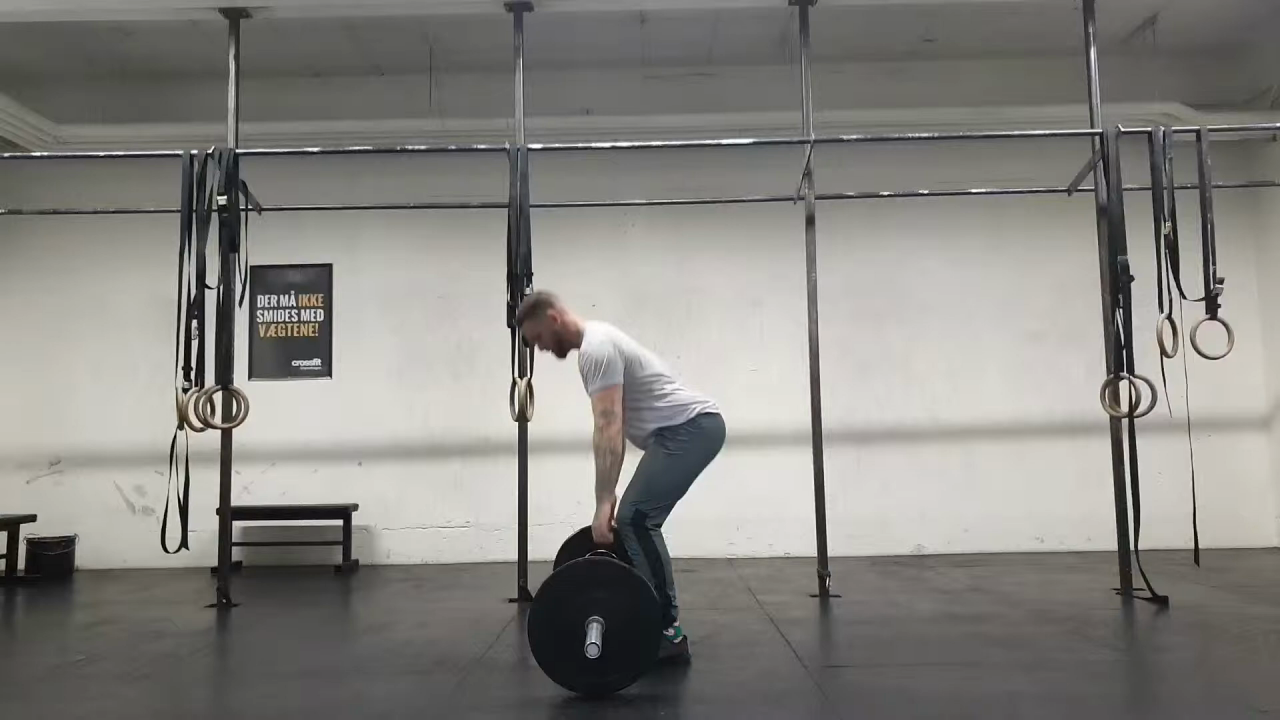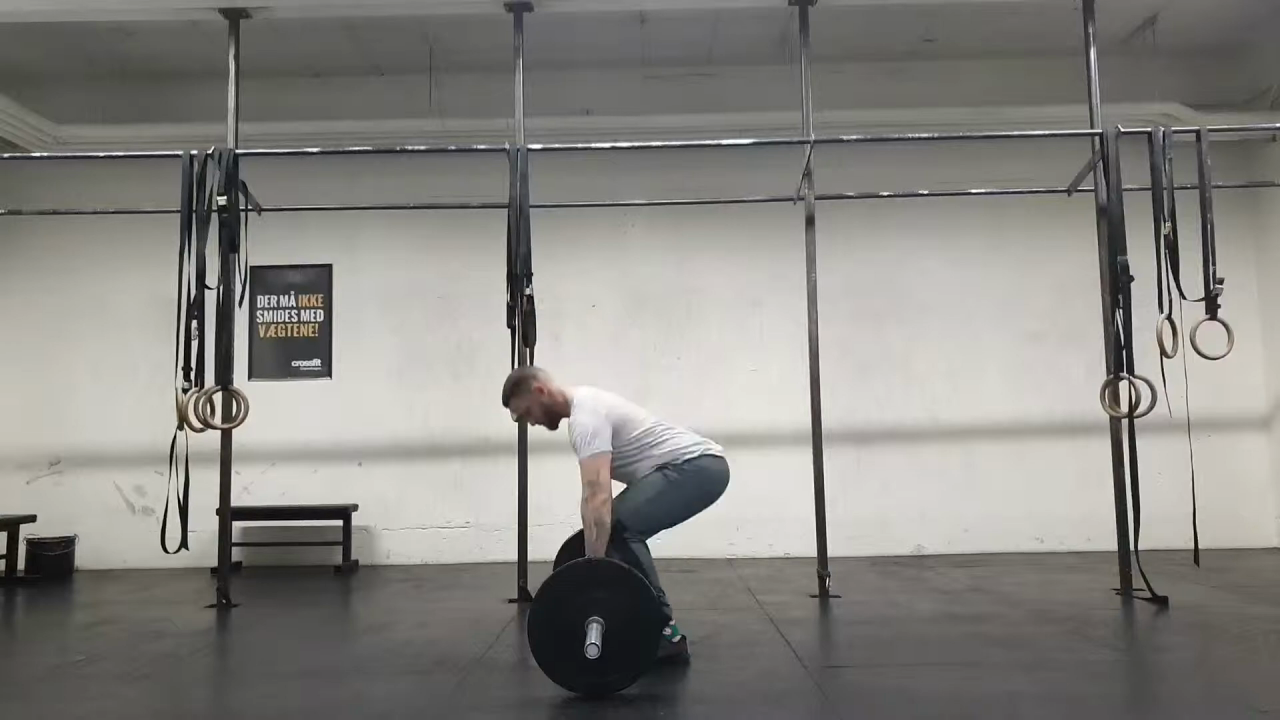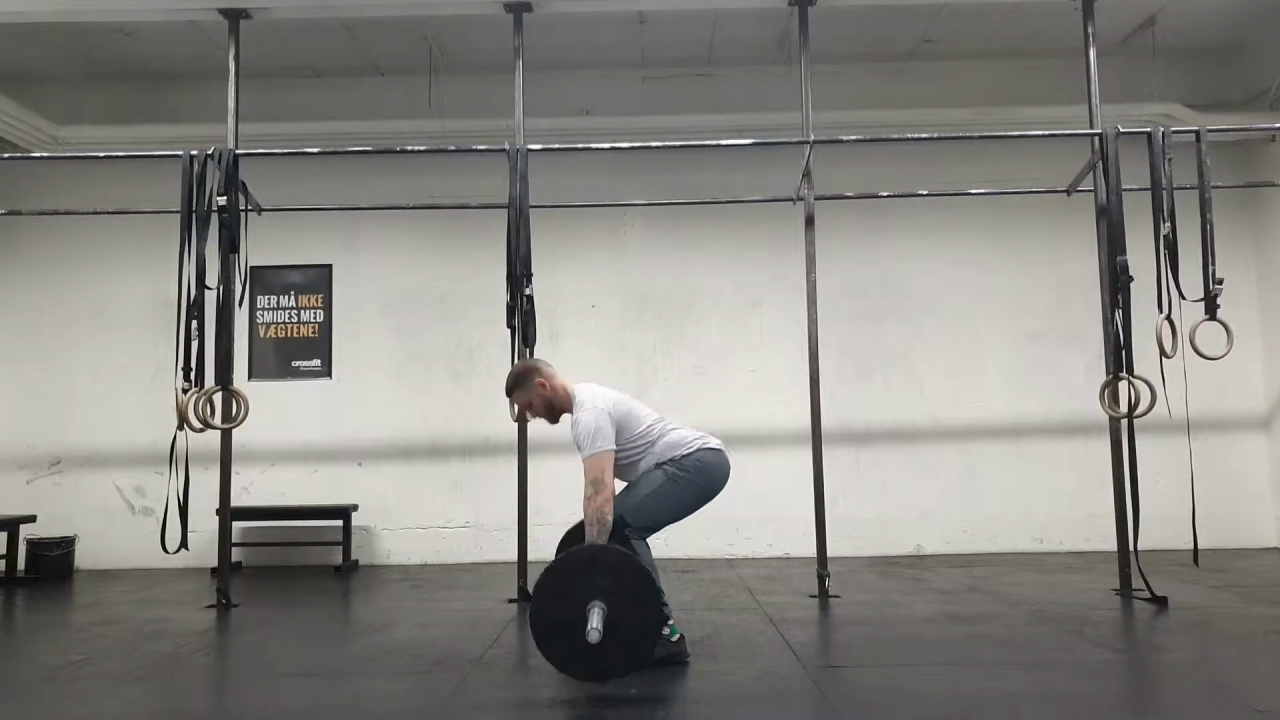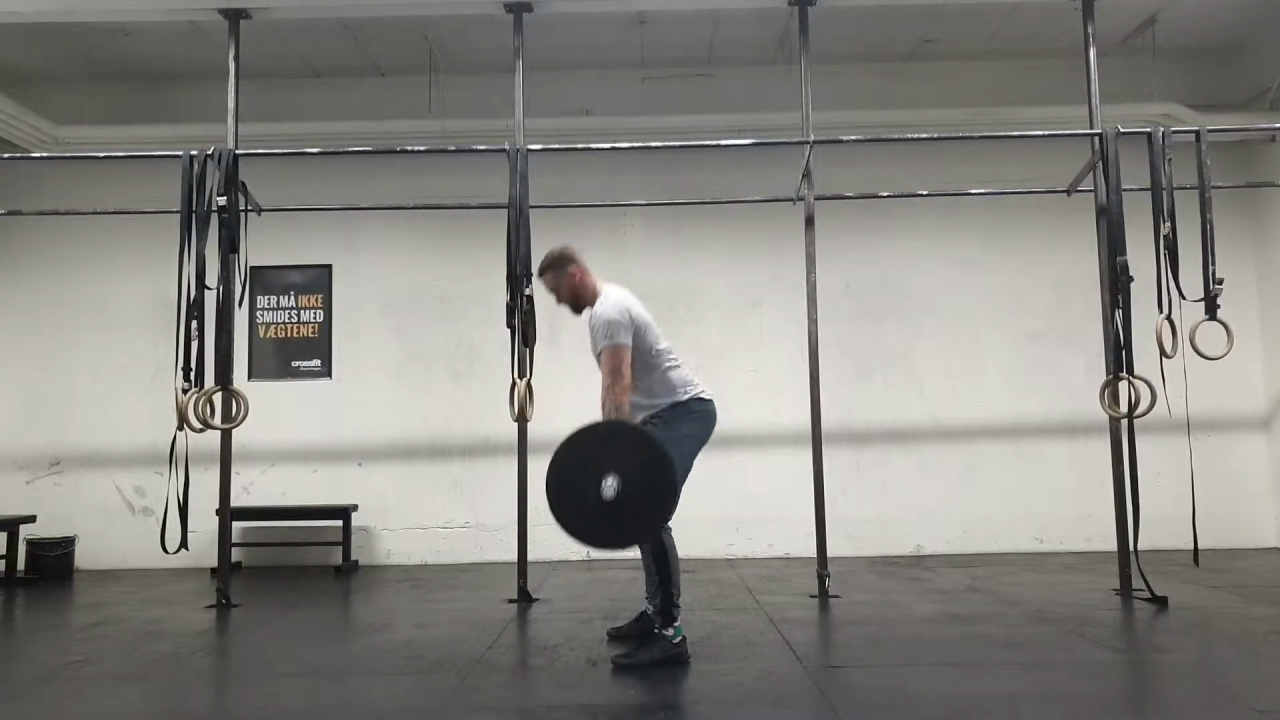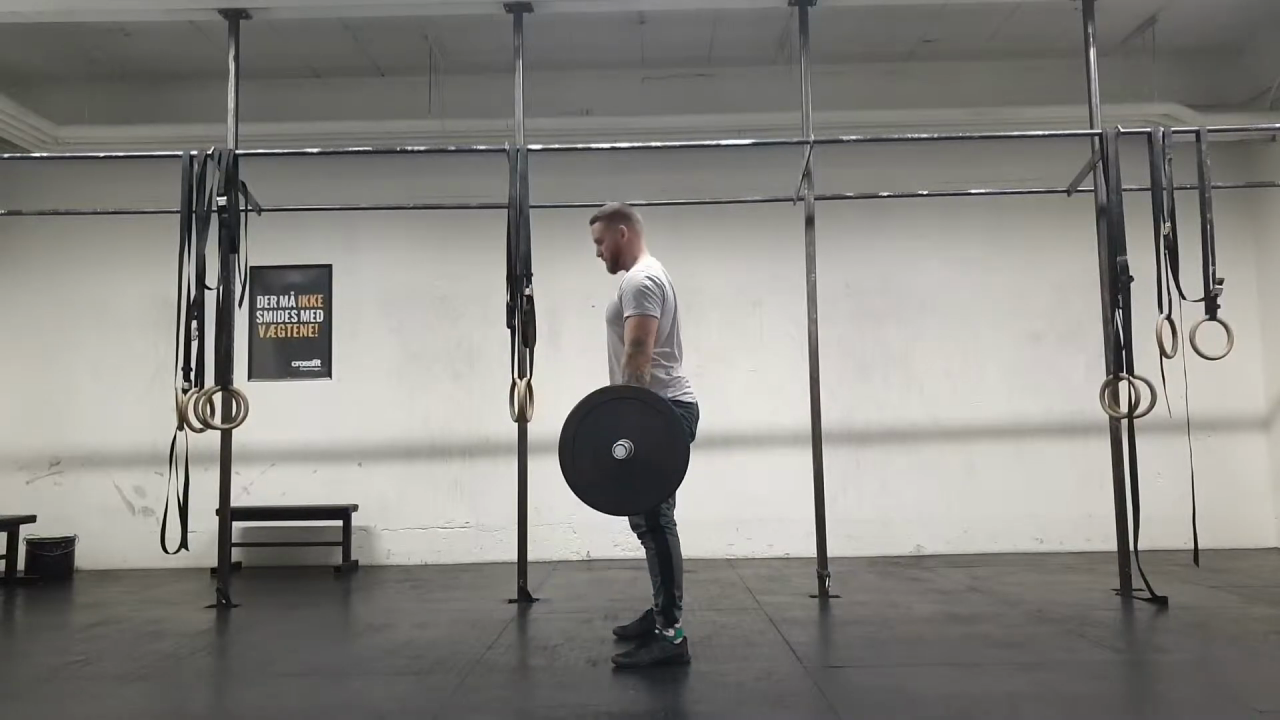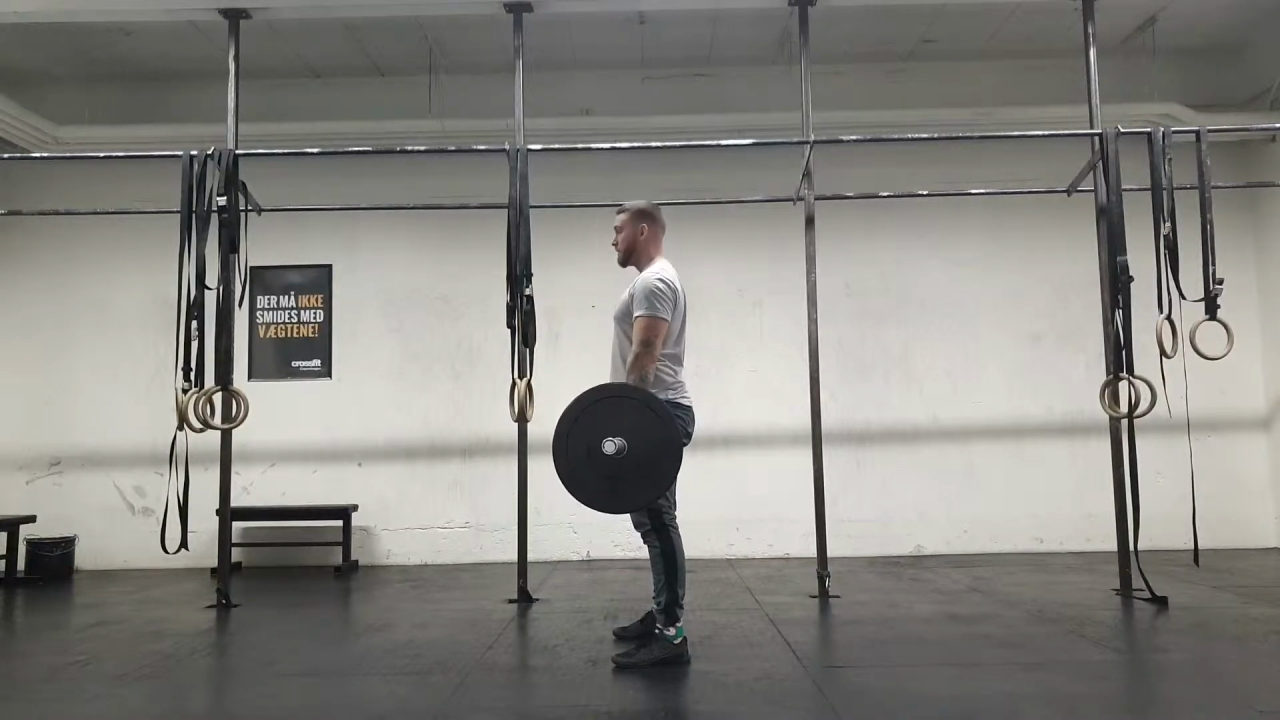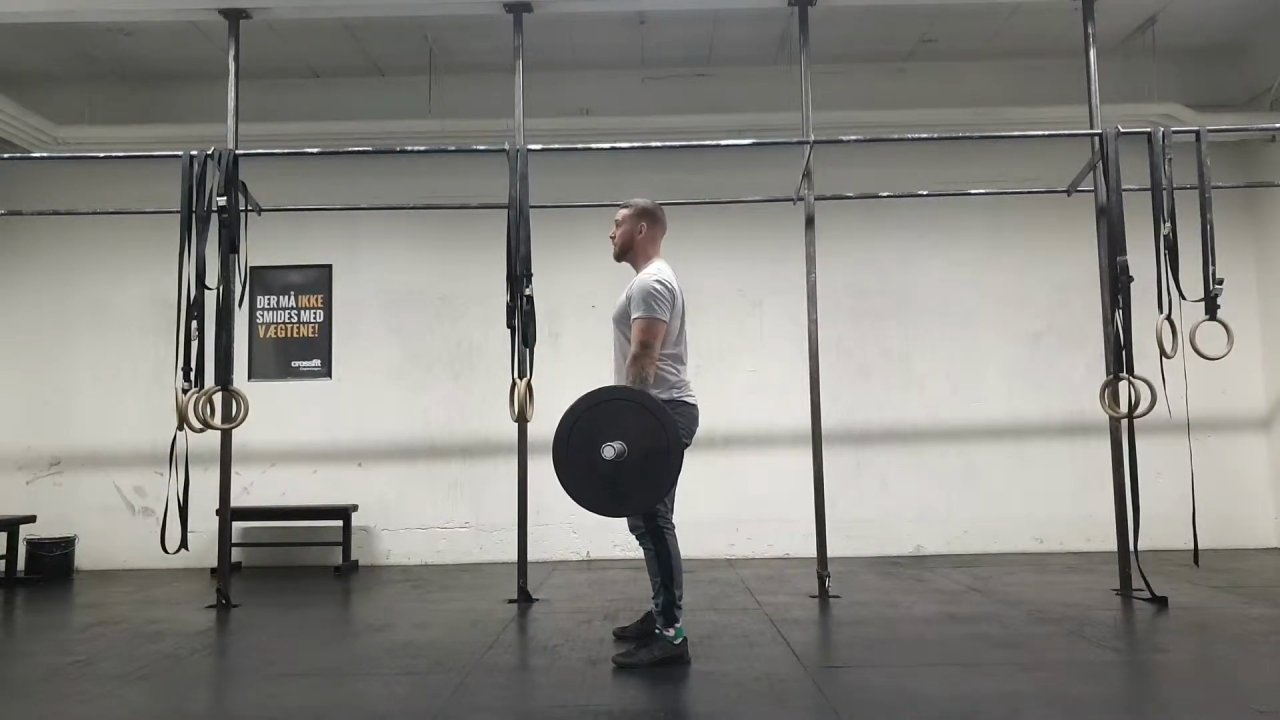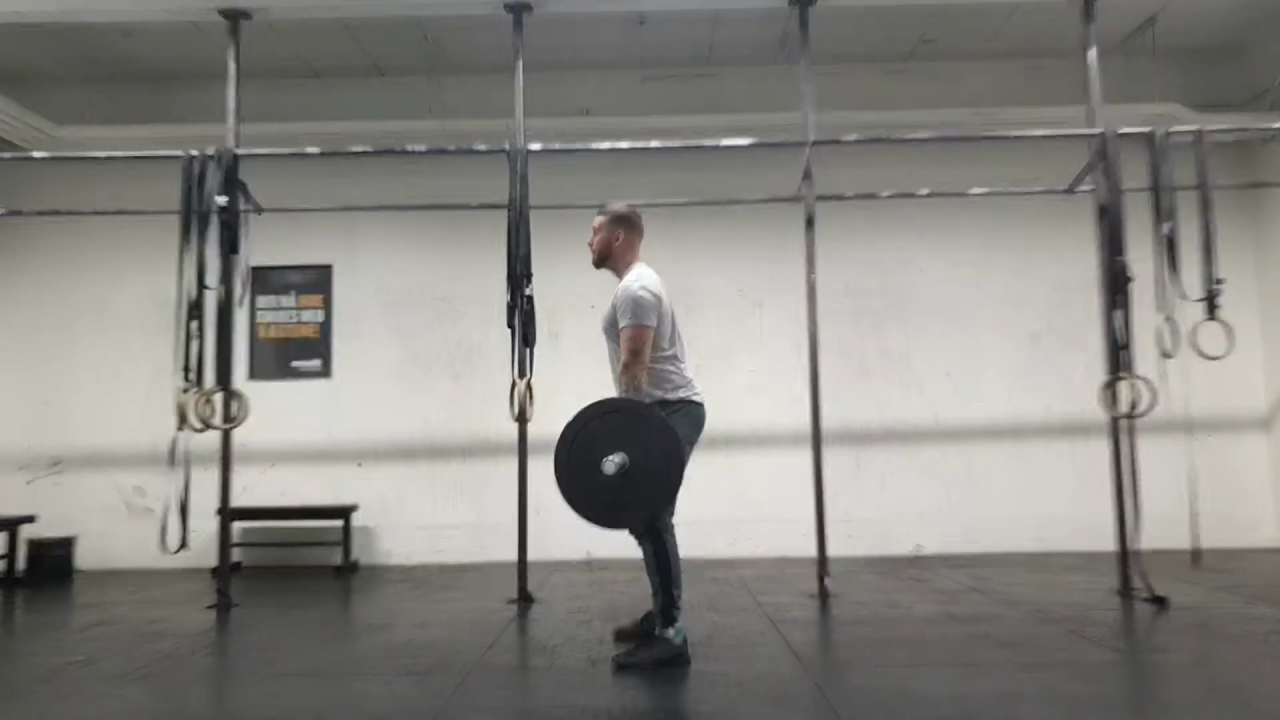
dt=0.4s
person 1, frame 1
left shoulder: (596, 347)
right shoulder: (596, 341)
left elbow: (609, 429)
right elbow: (612, 427)
left wrist: (604, 503)
right wrist: (609, 498)
left hip: (691, 426)
right hip: (689, 426)
left knee: (636, 519)
right knee: (635, 518)
left ankle: (668, 633)
person 1, frame 2
left shoulder: (585, 417)
right shoulder: (585, 402)
left elbow: (596, 498)
right elbow: (601, 494)
right wrist: (596, 560)
left hip: (698, 468)
right hip: (702, 465)
left knee: (618, 527)
right knee: (620, 525)
left ankle: (664, 633)
person 1, frame 3
left shoulder: (589, 413)
right shoulder: (588, 400)
left elbow: (599, 495)
right elbow: (601, 490)
left hip: (697, 463)
right hip: (698, 460)
left knee: (622, 529)
right knee: (622, 527)
left ankle: (665, 634)
person 1, frame 4
left shoulder: (607, 312)
right shoulder: (611, 306)
left elbow: (618, 388)
right elbow: (622, 384)
left hip: (680, 413)
right hip: (670, 412)
left ankle: (669, 634)
right ankle: (656, 613)
person 1, frame 5
left shoulder: (641, 280)
right shoulder: (645, 278)
left elbow: (638, 356)
left knee: (654, 520)
right knee: (650, 519)
left ankle: (670, 635)
right ankle: (662, 614)
person 1, frame 6
left shoulder: (653, 281)
right shoulder: (653, 281)
left elbow: (644, 356)
left knee: (656, 520)
right knee: (652, 519)
left ankle: (670, 634)
right ankle: (662, 615)
person 1, frame 7
left shoulder: (650, 282)
right shoulder: (651, 280)
left elbow: (643, 357)
left hip: (661, 414)
left knee: (650, 520)
right knee: (648, 519)
left ankle: (670, 635)
right ankle: (662, 615)
person 1, frame 8
left shoulder: (634, 288)
right shoulder: (636, 284)
left elbow: (634, 365)
left hip: (669, 412)
right hip: (668, 410)
left knee: (649, 517)
right knee: (648, 516)
left ankle: (669, 635)
right ankle: (662, 615)
